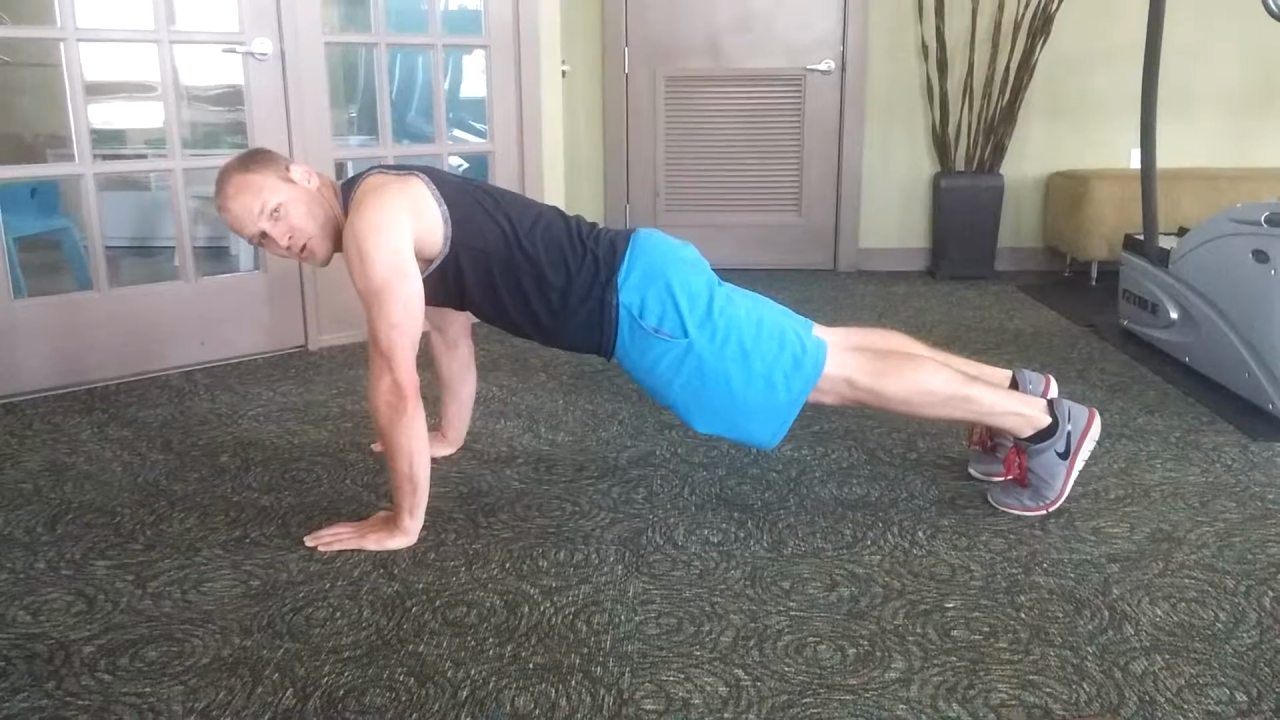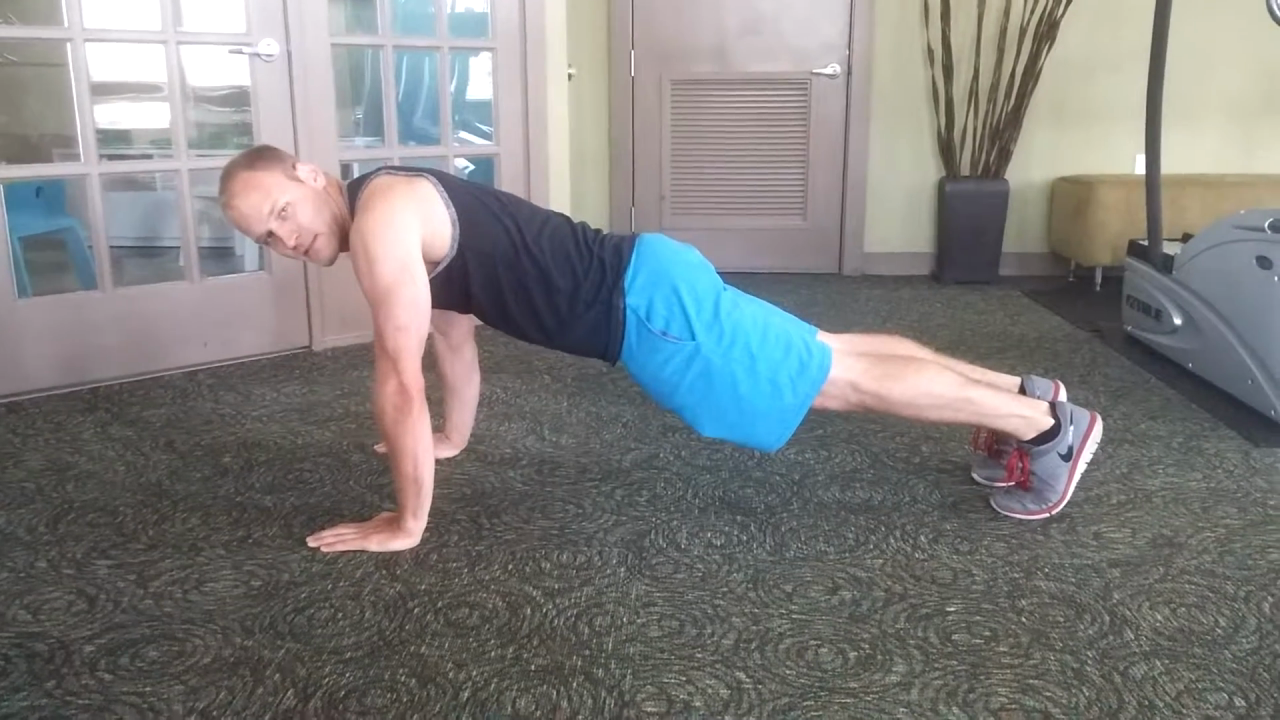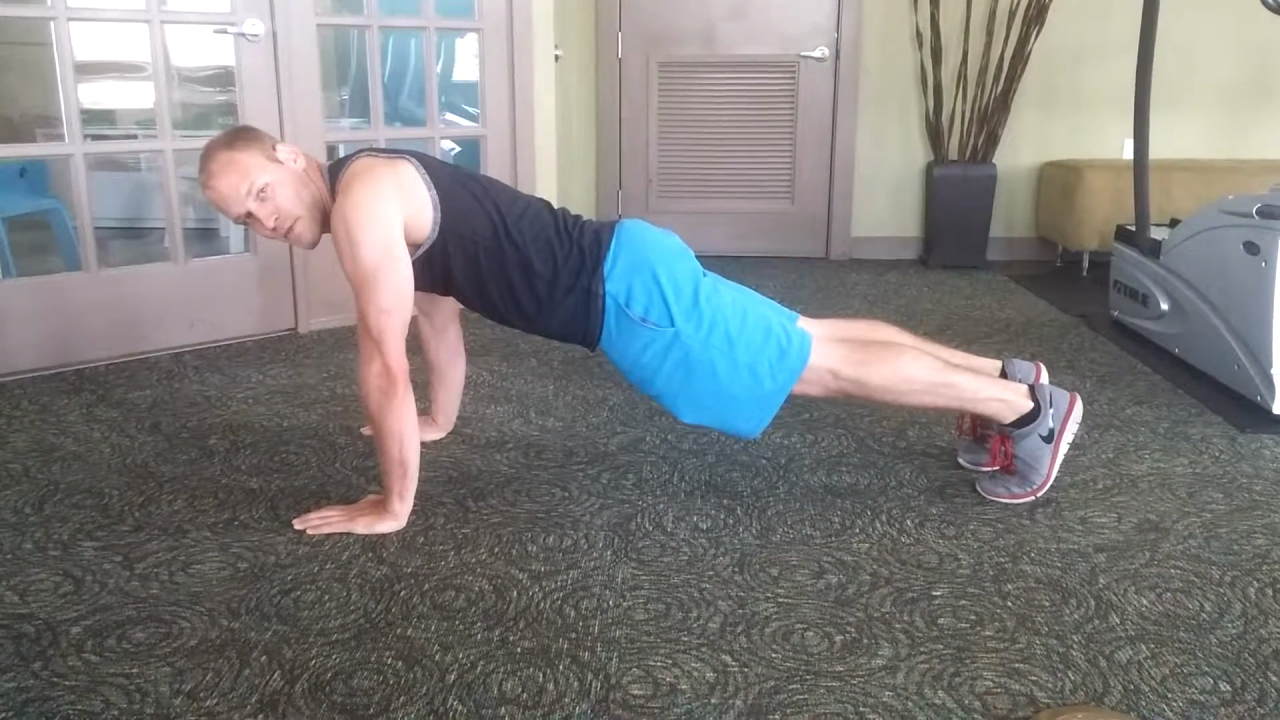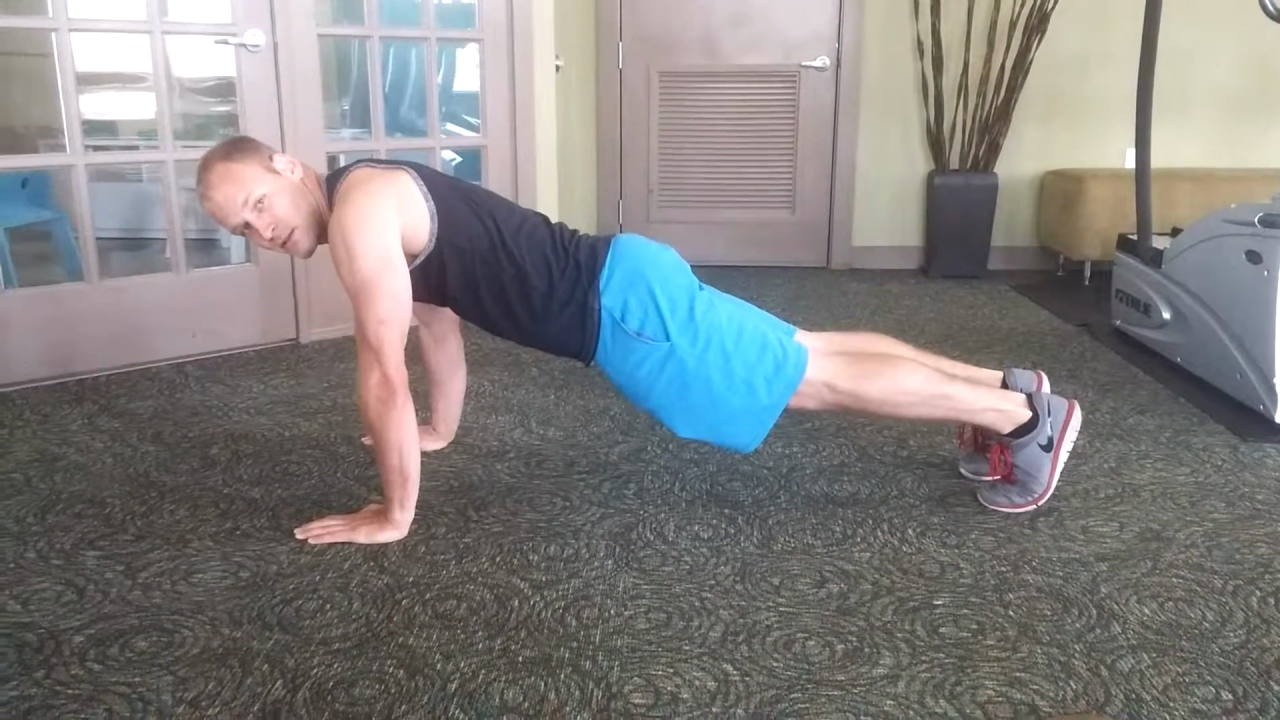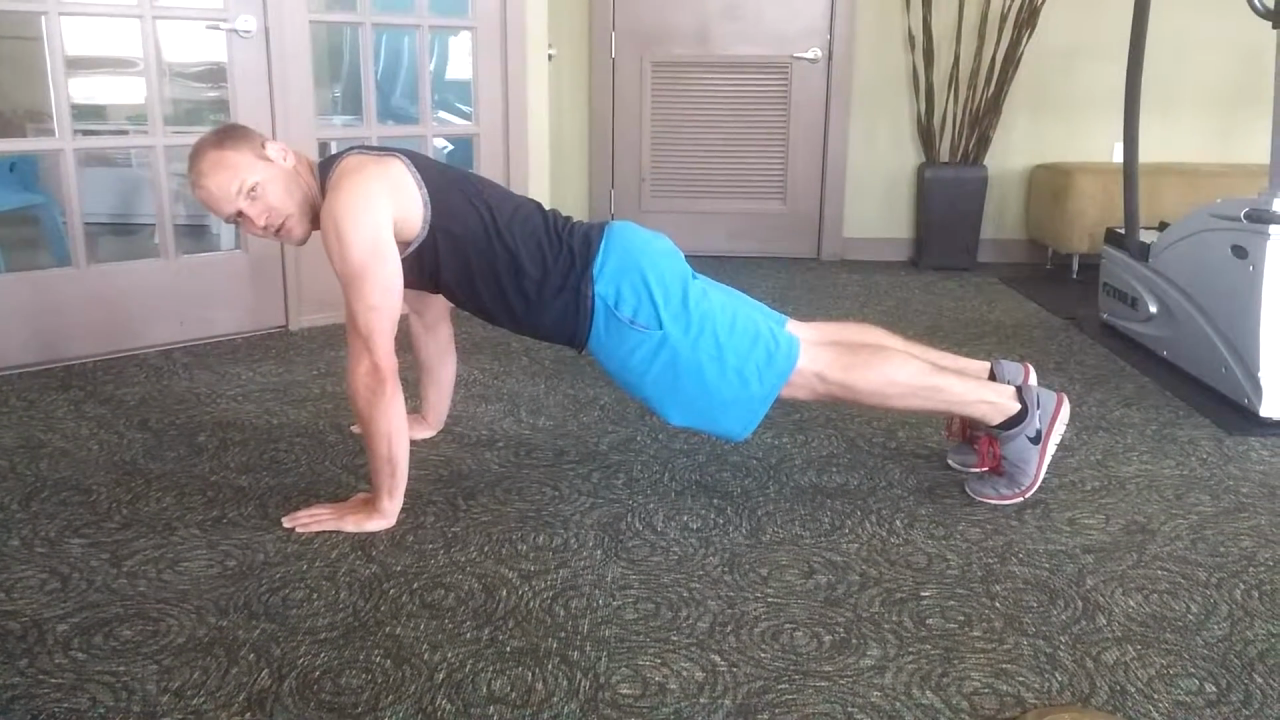
dt=1s
person 1, frame 1
left shoulder: (372, 218)
right shoulder: (399, 213)
left elbow: (392, 378)
right elbow: (449, 329)
left wrist: (405, 520)
right wrist: (449, 435)
left hip: (639, 301)
right hip: (634, 282)
left knee: (837, 374)
right knee: (823, 352)
left ankle: (1044, 424)
right ankle: (1014, 387)
person 1, frame 2
left shoulder: (380, 216)
right shoulder: (401, 216)
left elbow: (397, 380)
right elbow: (453, 330)
left wrist: (407, 522)
right wrist: (452, 437)
left hip: (647, 304)
right hip: (639, 288)
left knee: (836, 379)
right knee: (826, 358)
left ankle: (1045, 423)
right ankle: (1023, 394)
person 1, frame 3
left shoulder: (360, 198)
right shoulder: (382, 196)
left elbow: (383, 364)
right elbow: (438, 310)
left wrist: (392, 505)
right wrist: (437, 419)
left hip: (626, 289)
right hip: (618, 271)
left knee: (818, 365)
right knee: (805, 343)
left ankle: (1027, 407)
right ankle: (1004, 378)
person 1, frame 4
left shoulder: (358, 210)
right shoulder: (380, 205)
left elbow: (382, 374)
right elbow: (439, 318)
left wrist: (394, 514)
right wrist: (438, 429)
left hip: (619, 305)
right hip: (615, 285)
left knee: (813, 380)
right knee: (803, 355)
left ankle: (1021, 416)
right ankle: (1004, 386)
person 1, frame 5
left shoulder: (351, 198)
right shoulder: (372, 190)
left elbow: (372, 363)
right elbow: (429, 307)
left wrist: (383, 503)
right wrist: (428, 418)
left hip: (612, 293)
right hip: (609, 273)
left knee: (805, 370)
right knee: (795, 345)
left ankle: (1011, 410)
right ankle: (993, 376)
